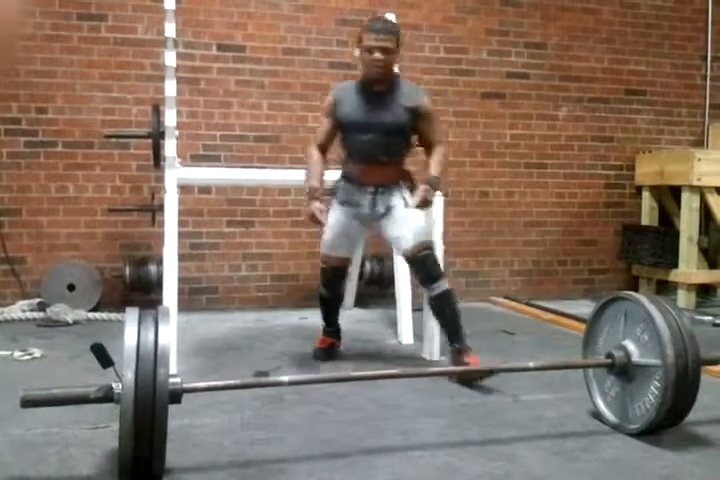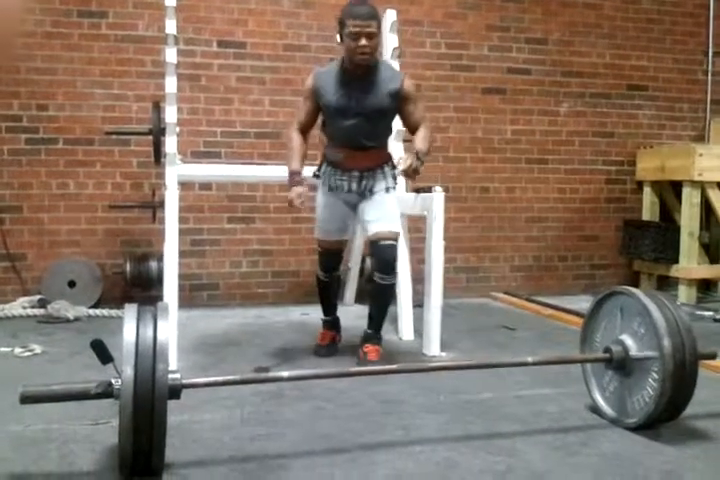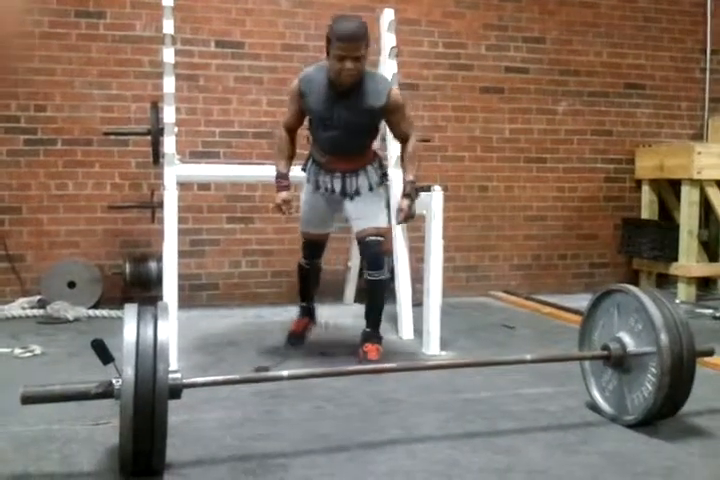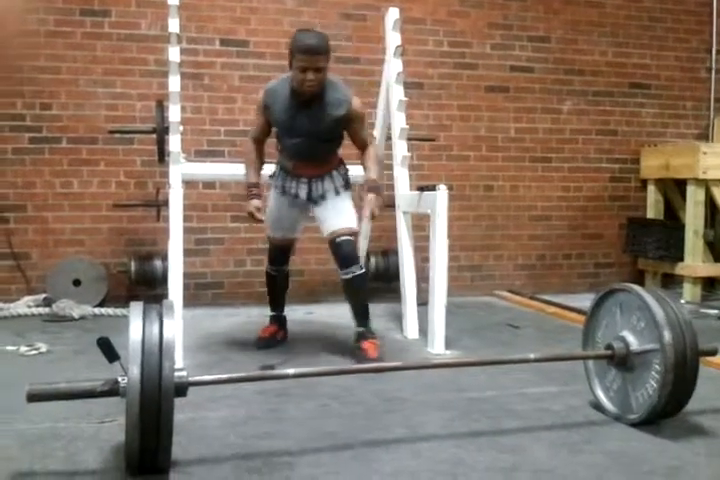
dt=0.3s
person 1, frame 1
left shoulder: (415, 100)
right shoulder: (339, 97)
left elbow: (435, 146)
right elbow: (318, 147)
left wrist: (430, 184)
right wrist: (313, 193)
left hip: (396, 193)
right hip: (350, 192)
left knee: (427, 266)
right knee: (331, 269)
left ankle: (460, 349)
right ankle: (330, 334)
person 1, frame 2
left shoulder: (398, 83)
right shoulder: (319, 81)
left elbow: (420, 127)
right elbow: (299, 131)
left wrist: (416, 155)
right wrist: (295, 177)
left hip: (379, 178)
right hip: (334, 177)
left knee: (385, 256)
right knee: (329, 258)
left ankle: (372, 336)
right ankle: (330, 326)
person 1, frame 3
left shoulder: (385, 93)
right shoulder: (305, 83)
left elbow: (407, 138)
right elbow: (288, 131)
left wrist: (409, 190)
right wrist: (282, 182)
left hip: (364, 176)
right hip: (319, 174)
left knee: (374, 253)
right knee: (312, 249)
left ankle: (371, 336)
right ankle: (306, 313)
person 1, frame 4
left shoulder: (346, 102)
right shoulder: (271, 95)
left elbow: (366, 146)
right elbow: (257, 142)
left wrist: (372, 187)
right wrist: (253, 191)
left hip: (329, 182)
right hip: (287, 180)
left knee: (347, 252)
right knee: (278, 254)
left ankle: (365, 333)
right ankle: (277, 322)
